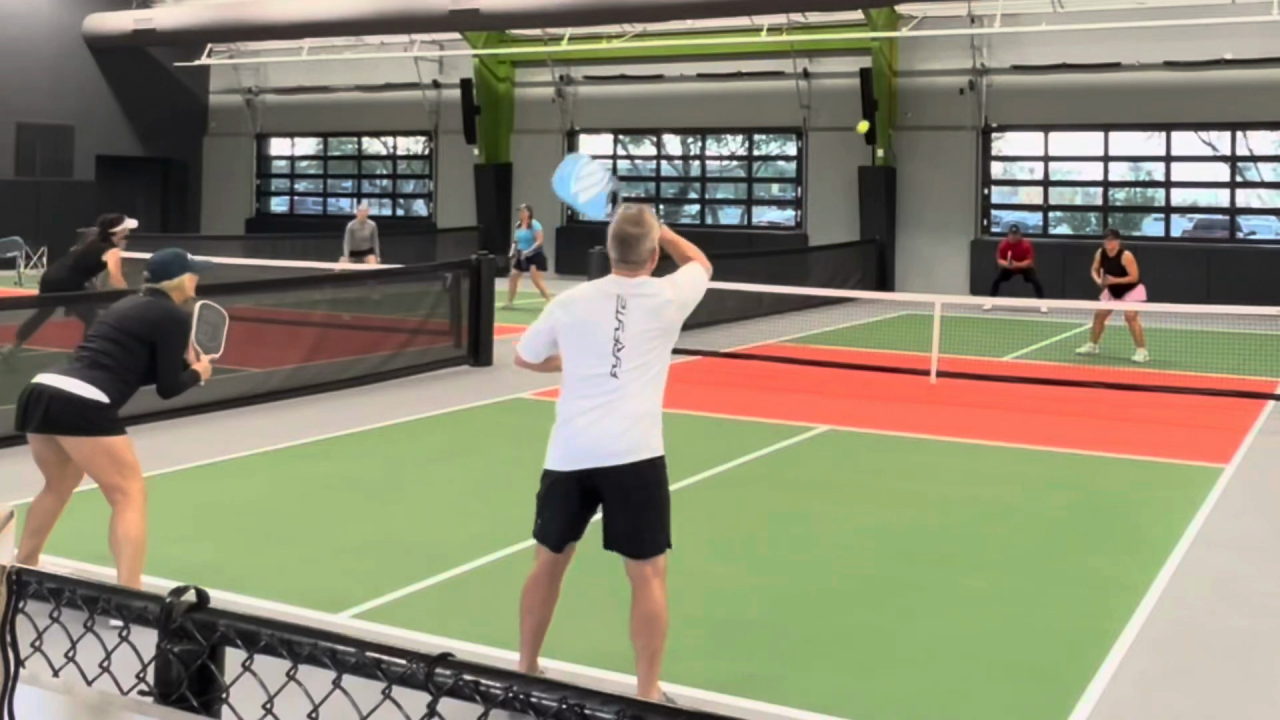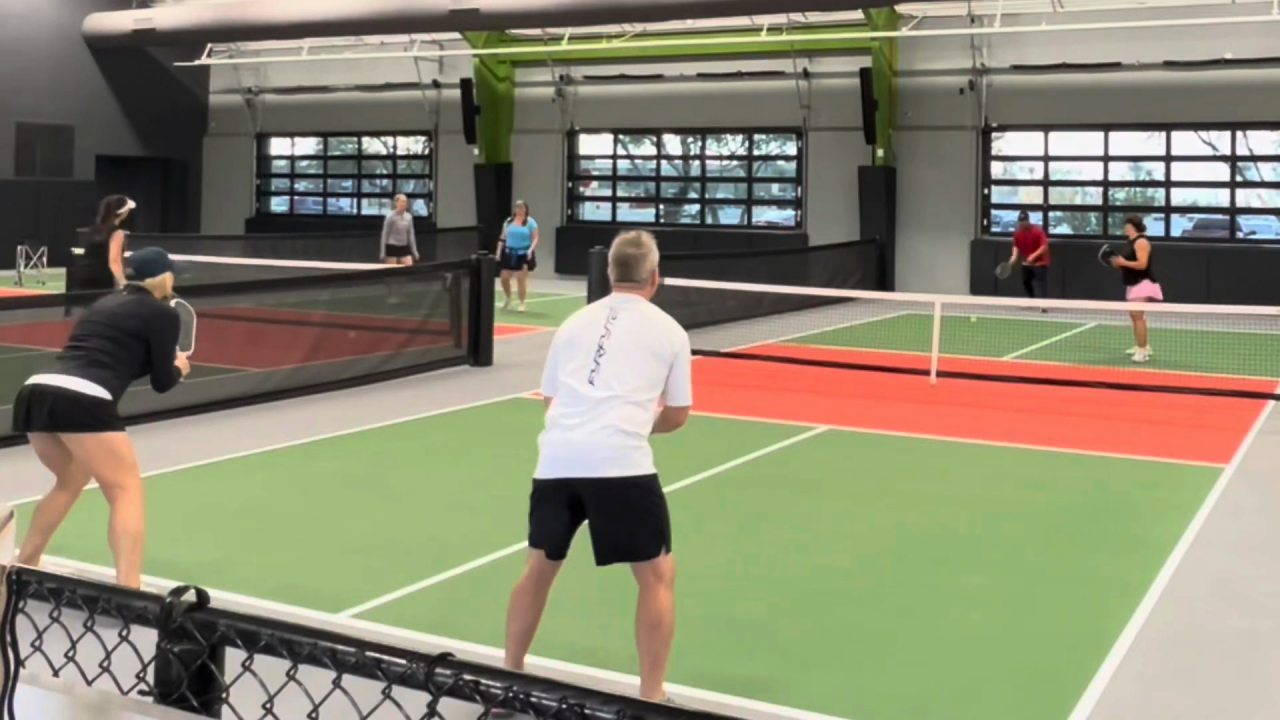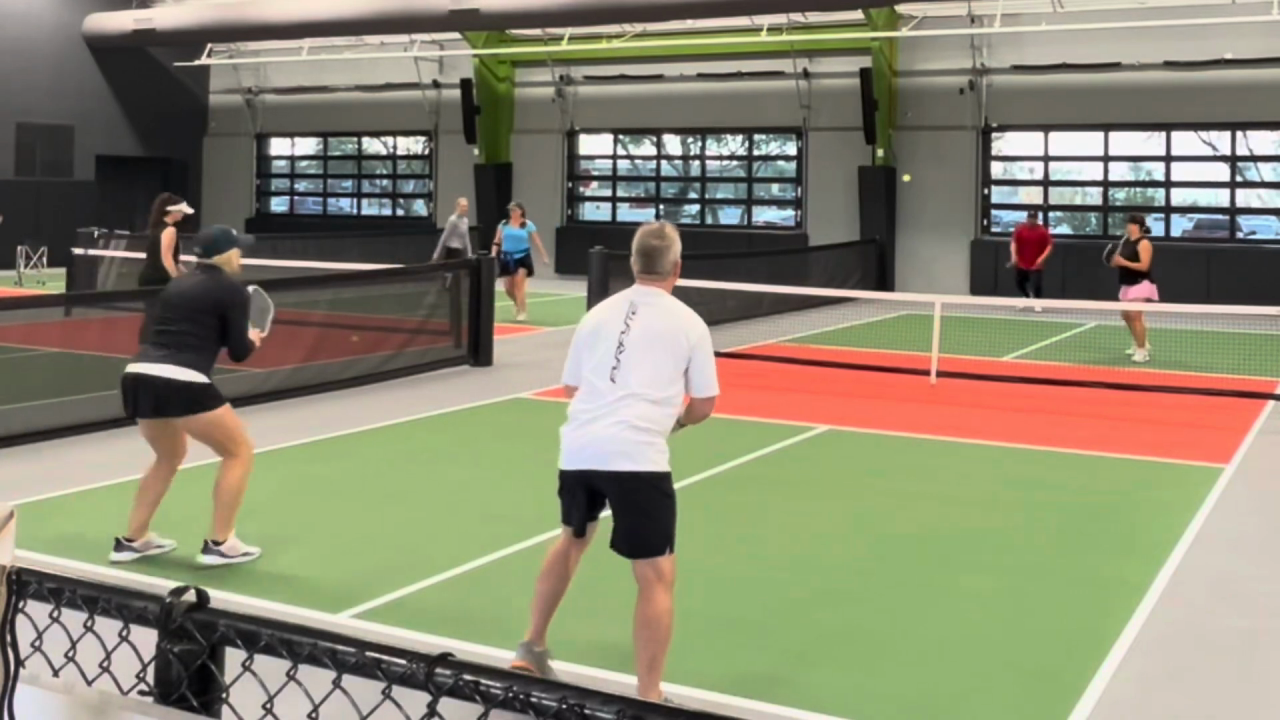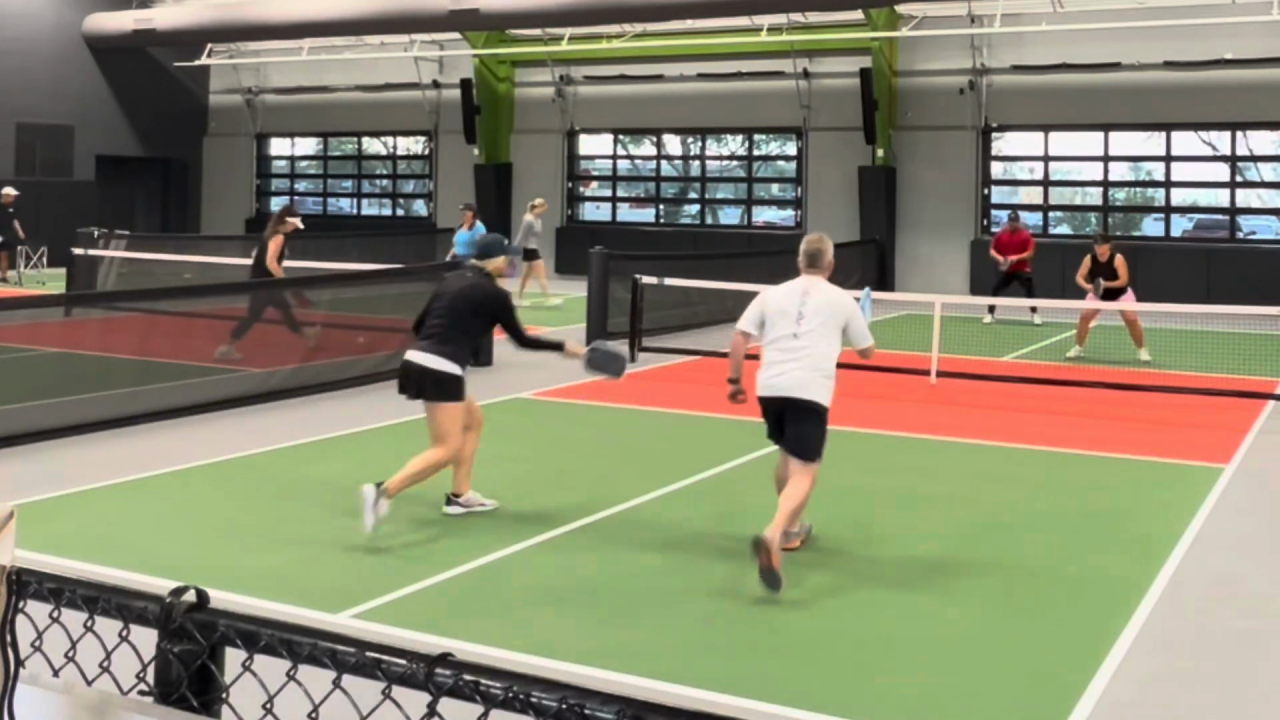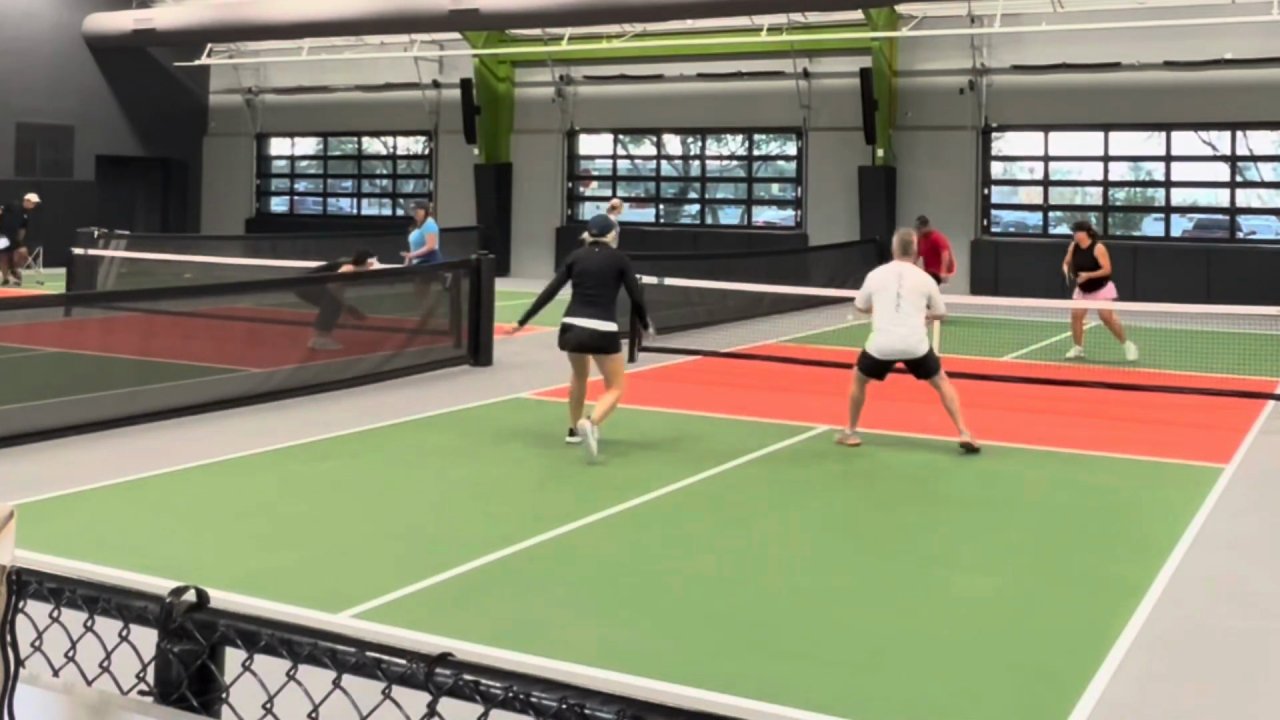
dt=1s
person 1, frame 1
left shoulder: (570, 301)
right shoulder: (670, 297)
left elbow: (526, 358)
right elbow: (701, 264)
right wrist: (659, 230)
left hip: (569, 452)
right hip: (634, 453)
left knee: (549, 562)
right knee: (648, 575)
left ankle: (525, 673)
right ankle: (648, 696)
person 1, frame 2
left shoulder: (574, 323)
right shoulder: (668, 331)
right elbow: (675, 416)
left hip: (557, 459)
right hip: (621, 464)
left knee: (540, 566)
right knee: (657, 576)
right ankle: (651, 698)
person 1, frame 3
left shoulder: (598, 314)
right shoulder: (688, 323)
left elbow: (571, 387)
right elbow: (703, 406)
left hip: (579, 451)
right hip: (637, 459)
left knee: (572, 540)
right knee: (656, 576)
left ankle: (531, 650)
right ankle: (648, 701)
person 1, frame 4
left shoulder: (772, 294)
right shoulder: (842, 301)
left elbow: (740, 336)
right elbow: (867, 350)
left wrist: (735, 380)
right wrist: (862, 326)
left hip: (771, 388)
right hip: (809, 392)
left knee: (789, 452)
right knee: (801, 475)
left ankle: (788, 530)
right ankle: (772, 539)
person 1, frame 5
left shoulder: (876, 275)
right shoulder: (925, 280)
left elbow: (860, 306)
right elbow: (939, 314)
left hip: (881, 345)
right hip: (915, 345)
left knee: (859, 378)
right knee: (942, 383)
left ankle: (851, 432)
right ankle: (963, 433)
person 2, frame 1
left shoulder: (129, 304)
right shoulder: (174, 316)
right elbow: (167, 388)
left wrist: (183, 361)
right wrist: (198, 372)
left hip: (39, 392)
right hip: (82, 404)
left knee: (61, 483)
right knee: (130, 494)
person 2, frame 2
left shoulder: (106, 302)
right shoulder: (163, 314)
right elbow: (162, 382)
left wrist: (162, 361)
right wrist: (179, 368)
left hip: (36, 392)
right hip: (82, 401)
left knee: (71, 480)
right knee: (126, 491)
left ankle: (23, 570)
right ankle: (128, 592)
person 2, frame 3
left shoulder: (178, 283)
right shoulder: (232, 289)
right elbow: (238, 352)
left wrist: (241, 338)
right wrist: (253, 340)
left hip: (140, 376)
right hip: (182, 383)
left knee: (170, 455)
right knee: (238, 453)
left ankle: (132, 540)
right ankle: (217, 544)
person 2, frame 4
left shoulder: (453, 279)
right shoulder: (495, 294)
left elbow: (419, 325)
right elbow: (520, 339)
right wrist: (564, 347)
left hip: (417, 362)
right hip: (441, 370)
left knee: (473, 421)
right knee: (447, 450)
left ankle: (460, 495)
right ankle: (382, 491)
person 2, frame 5
left shoulder: (575, 257)
right shoulder: (619, 260)
left elbow: (549, 292)
right elbow: (637, 299)
left wrist: (523, 321)
right wrist: (646, 325)
left hip: (572, 325)
right hip: (602, 330)
left knee: (579, 378)
right knee: (615, 388)
left ankle: (575, 429)
right ankle: (589, 423)
